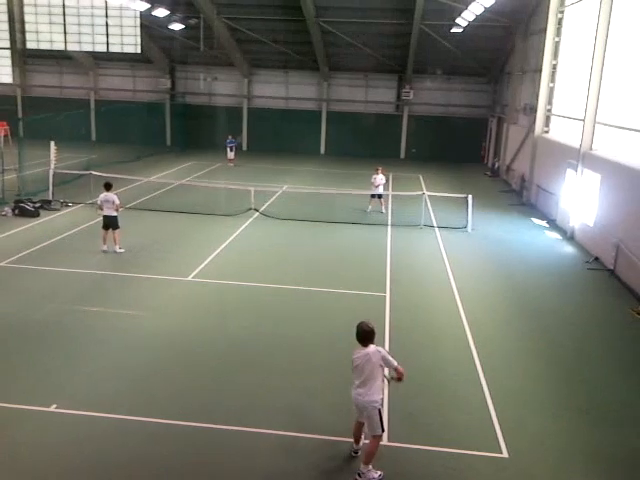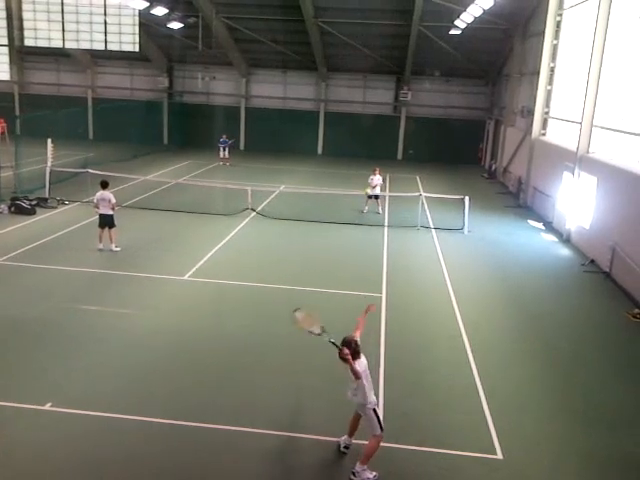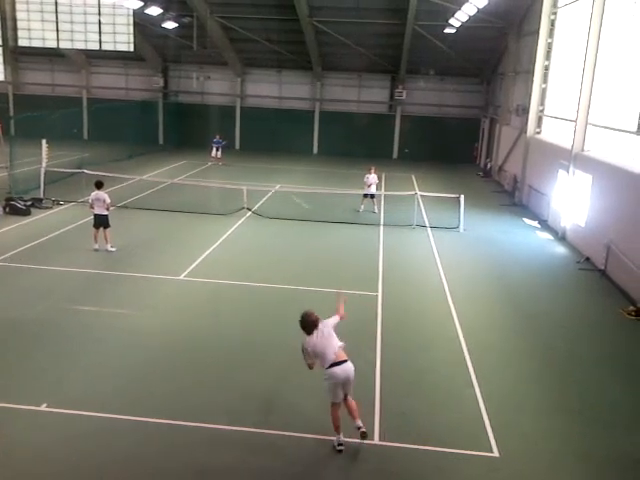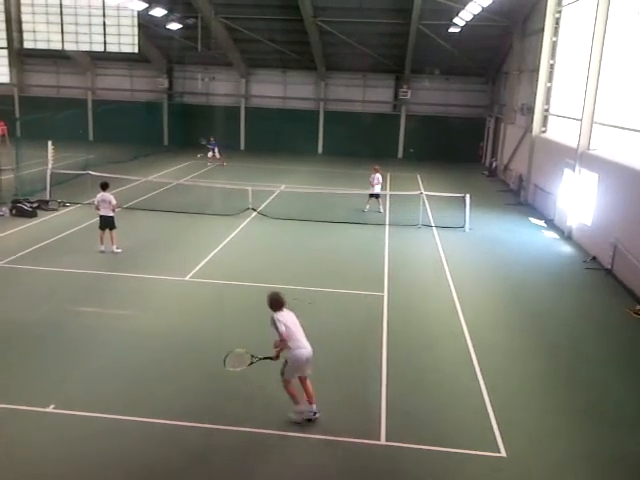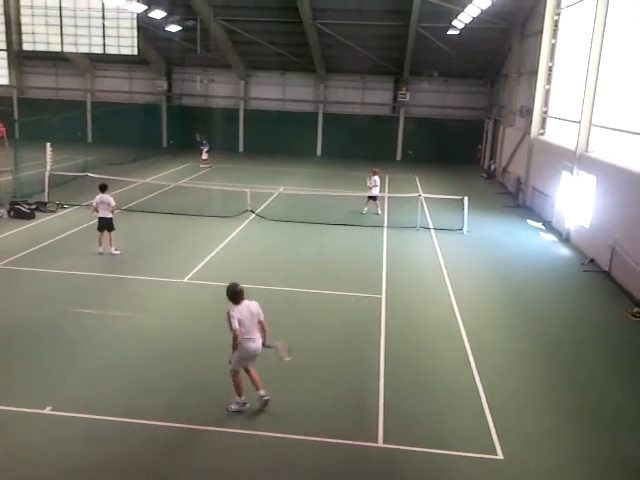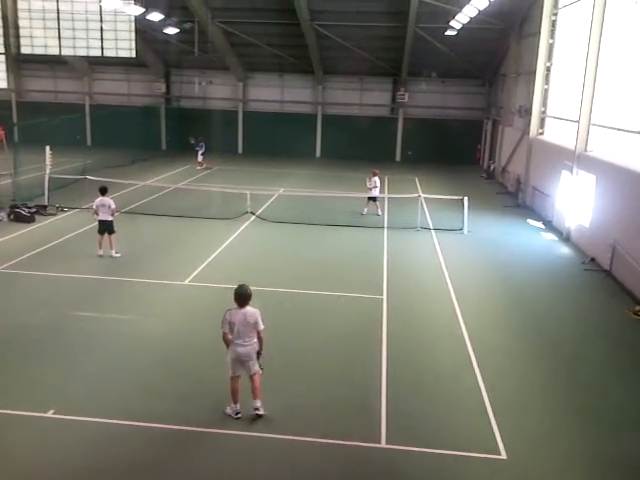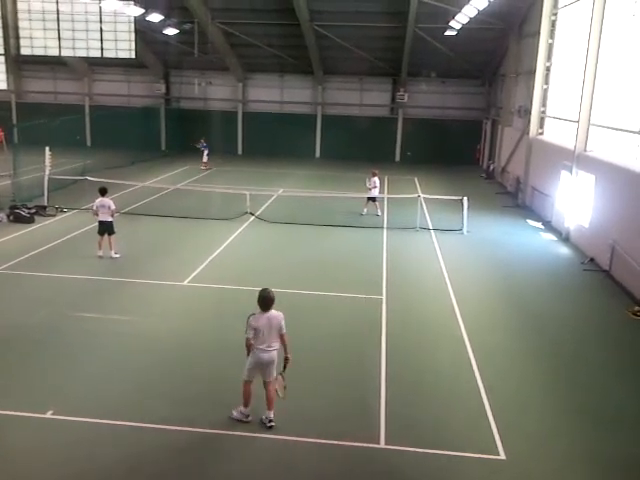
dt=0.5s
person 1, frame 1
left shoulder: (356, 354)
right shoulder: (378, 352)
right elbow: (399, 370)
right wrist: (399, 377)
left hip: (357, 396)
right hip: (370, 400)
left knee: (360, 421)
right knee: (376, 436)
left ankle: (356, 447)
person 1, frame 2
left shoulder: (352, 354)
right shoulder: (358, 365)
left elbow: (358, 329)
right elbow: (356, 376)
left wrist: (365, 313)
right wrist: (350, 362)
left hip: (357, 396)
right hip: (366, 402)
left knee: (358, 415)
right knee: (377, 436)
left ankle: (346, 441)
person 1, frame 3
left shoulder: (307, 344)
right shoulder: (326, 325)
left elbow: (310, 366)
right elbow: (341, 314)
right wrist: (341, 301)
left hip: (333, 373)
right hip: (347, 367)
left knee: (335, 405)
right knee: (348, 399)
left ankle: (339, 440)
right ankle: (359, 425)
person 1, frame 4
left shoulder: (276, 317)
right shoulder: (288, 313)
left elbow: (284, 339)
left wrist: (278, 351)
right wrist: (280, 342)
left hip: (296, 353)
right hip: (307, 350)
left knee: (286, 380)
right knee: (304, 379)
left ankle: (300, 410)
right ankle: (312, 410)
person 1, frame 5
left shoulder: (232, 312)
right shoulder: (254, 305)
left elbow: (236, 335)
right elbow: (263, 325)
left wrist: (234, 347)
right wrist: (264, 339)
left hip: (243, 346)
right hip: (257, 344)
left knee: (235, 371)
right knee: (249, 369)
left ankle: (241, 401)
right ankle: (262, 394)
person 1, frame 6
left shoulder: (229, 314)
right shoulder: (255, 313)
left elbow: (225, 337)
right elbow: (260, 335)
left wrist: (230, 347)
right wrist: (260, 349)
left hip: (235, 350)
right hip: (250, 350)
left knee: (234, 378)
right knee: (255, 376)
left ankle: (235, 409)
right ankle: (257, 406)
person 1, frame 7
left shoulder: (253, 319)
right shoulder: (279, 316)
left elbow: (248, 342)
right elbow: (283, 337)
left wrist: (249, 354)
right wrist: (287, 353)
left hip: (257, 355)
right hip: (272, 355)
left knee: (247, 382)
right knee: (269, 384)
left ankle: (244, 412)
right ankle: (269, 417)
